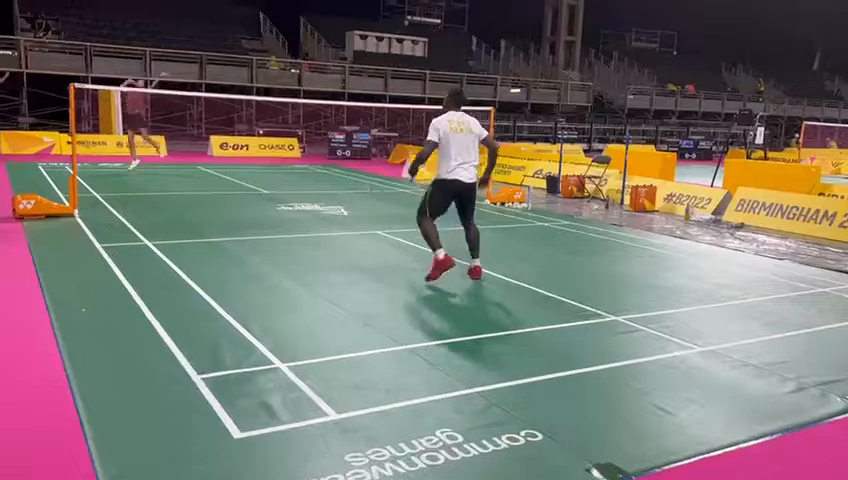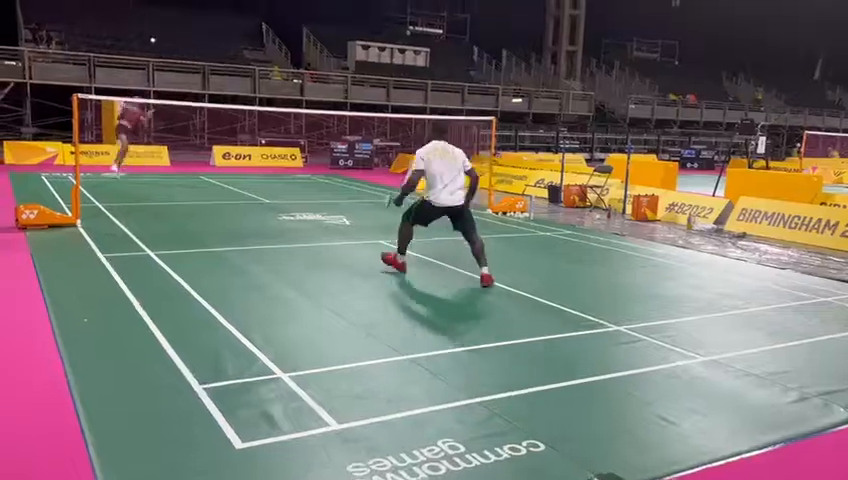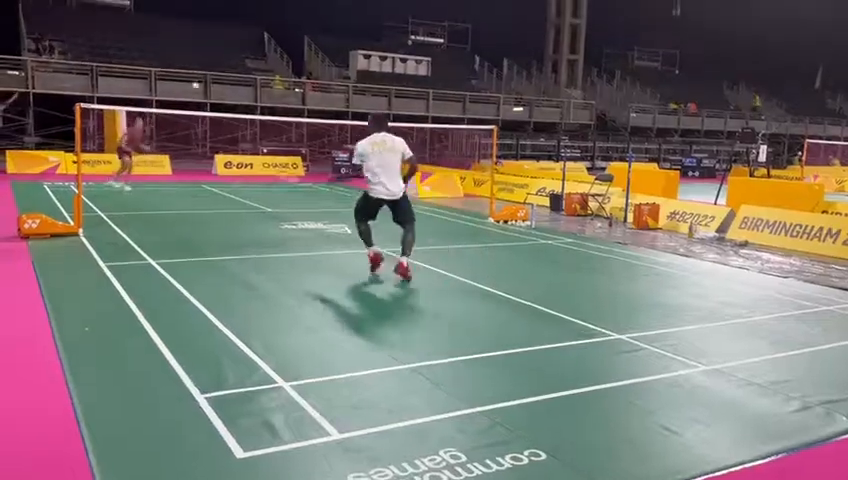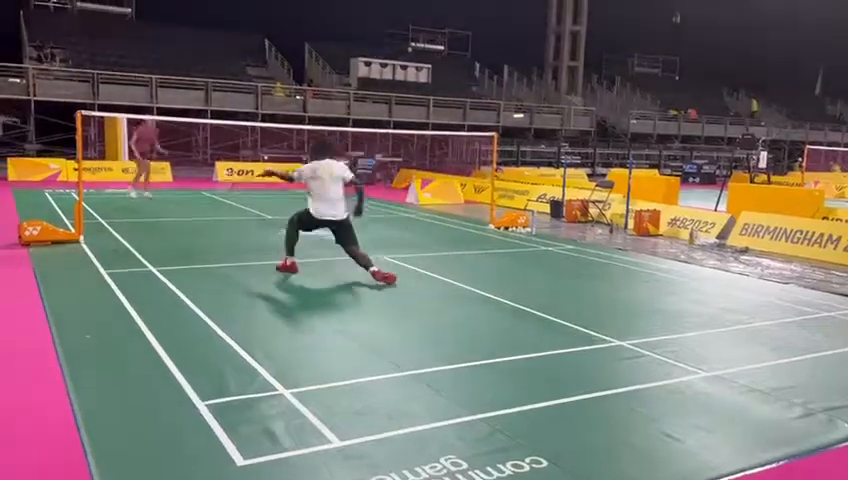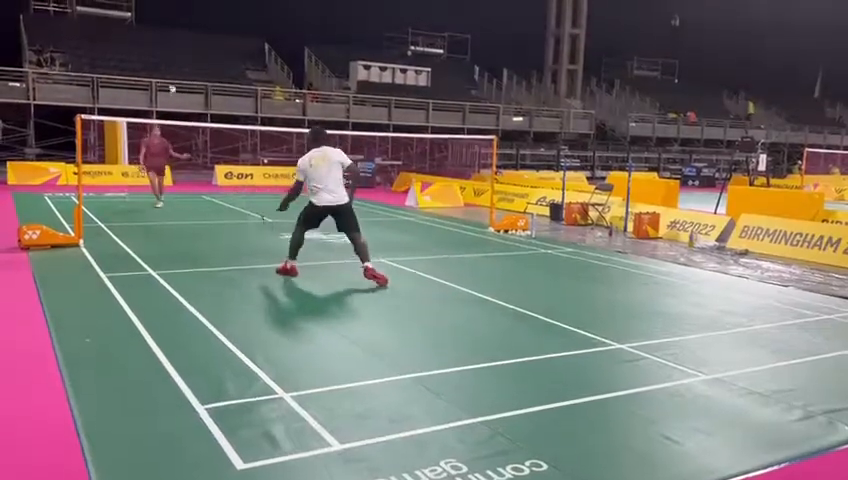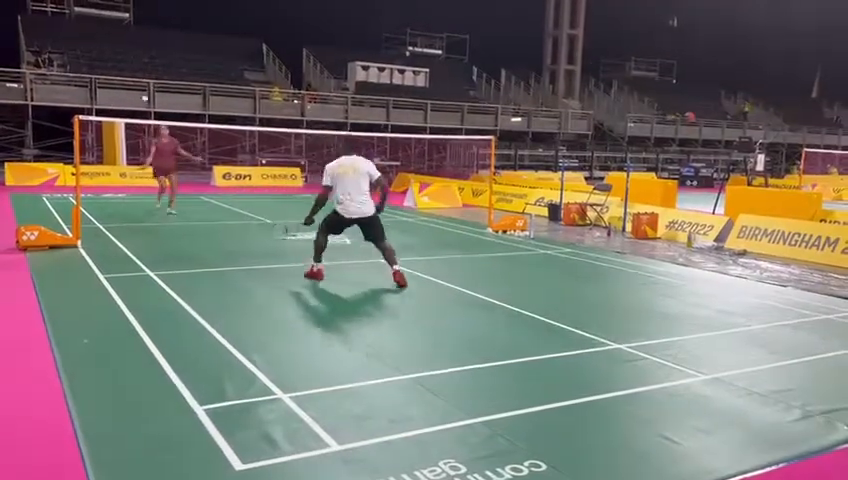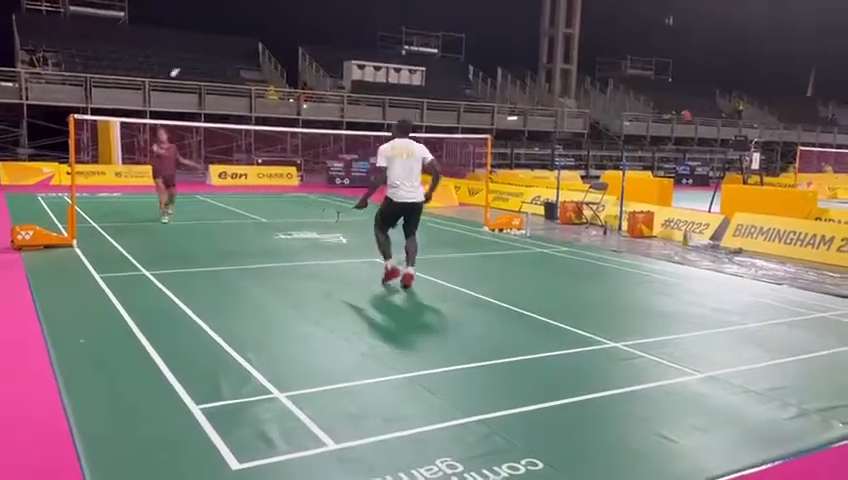
dt=0.3s
person 1, frame 1
left shoulder: (439, 122)
right shoulder: (473, 122)
left elbow: (426, 152)
right elbow: (494, 147)
left wrist: (413, 167)
right wrist: (487, 174)
left hip: (447, 179)
right hip: (470, 180)
left knee: (424, 218)
right knee: (468, 222)
left ankle: (441, 257)
right ankle: (476, 265)
person 1, frame 2
left shoulder: (424, 152)
right shoulder: (457, 152)
left elbow: (413, 180)
right elbow: (474, 177)
left wrist: (400, 197)
right wrist: (467, 200)
left hip: (434, 201)
right hip: (458, 202)
left knee: (407, 221)
right knee: (472, 236)
left ankle: (399, 260)
right ankle: (485, 272)
person 1, frame 3
left shoulder: (362, 144)
right shoulder: (399, 142)
right elbow: (414, 166)
right wrist: (403, 181)
left hip: (374, 192)
right hip: (397, 192)
left knee: (360, 219)
right knee: (409, 226)
left ankle: (373, 252)
right ankle: (404, 262)
person 1, frame 4
left shoulder: (306, 169)
right shoulder: (339, 167)
left elbow: (291, 178)
right elbow: (358, 187)
left wrist: (274, 173)
right wrist: (360, 205)
left hip: (316, 215)
right hip: (339, 217)
left knee: (293, 224)
right knee: (353, 249)
left ankle: (289, 262)
right ankle: (375, 270)
person 1, frame 5
left shoulder: (304, 160)
right shoulder: (337, 153)
left elbow: (297, 190)
right elbow: (355, 172)
left wrist: (285, 202)
right wrist: (351, 193)
left hip: (318, 203)
right hip: (341, 202)
left knee: (300, 228)
right knee: (356, 236)
left ankle: (290, 265)
right ankle: (368, 267)
person 1, frame 6
left shoulder: (331, 167)
right shoulder: (366, 163)
left elbow: (323, 196)
right elbow: (385, 187)
left wrist: (310, 216)
right wrist: (380, 205)
left hip: (344, 212)
right hip: (367, 212)
left knee: (323, 231)
right knee: (382, 243)
left ankle: (316, 269)
right ankle: (396, 272)
person 1, frame 7
left shoulder: (385, 148)
right shoulder: (420, 148)
left elbow: (378, 178)
right elbow: (437, 170)
left wrist: (364, 199)
right wrist: (430, 192)
left hip: (395, 198)
right hip: (416, 199)
left knee: (380, 229)
right knee: (410, 236)
left ankle: (390, 266)
right ankle: (409, 272)
